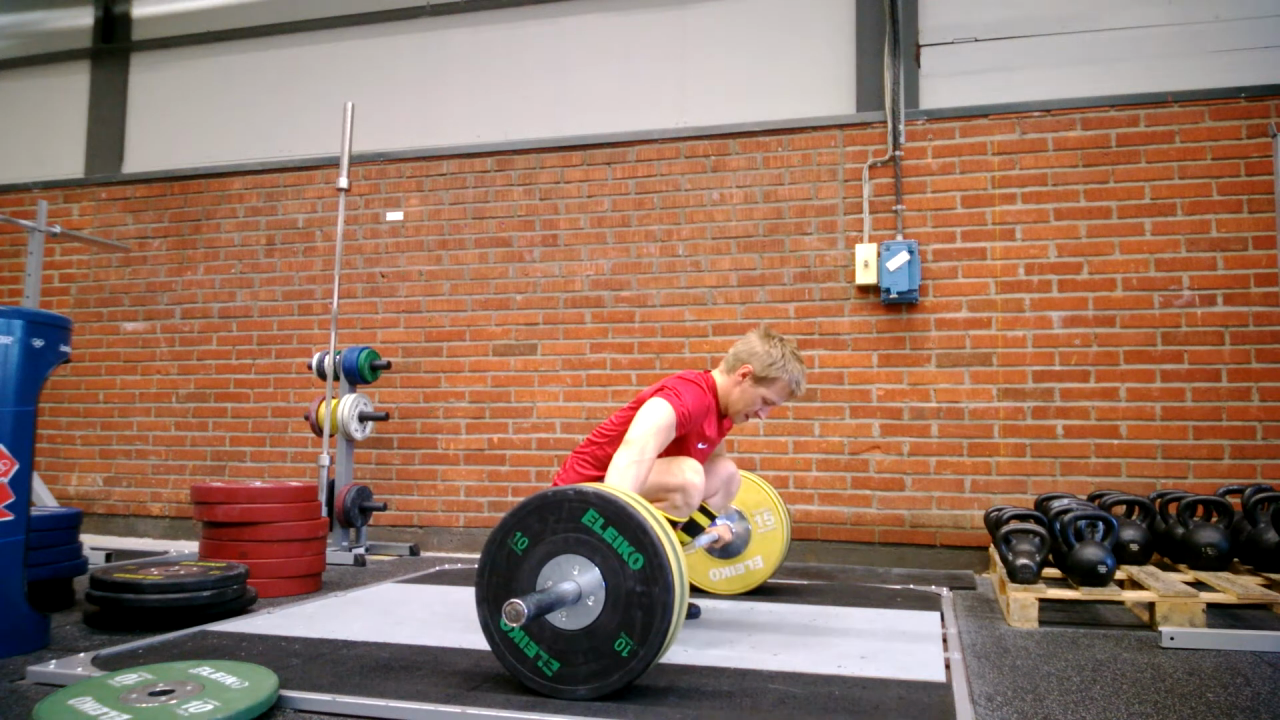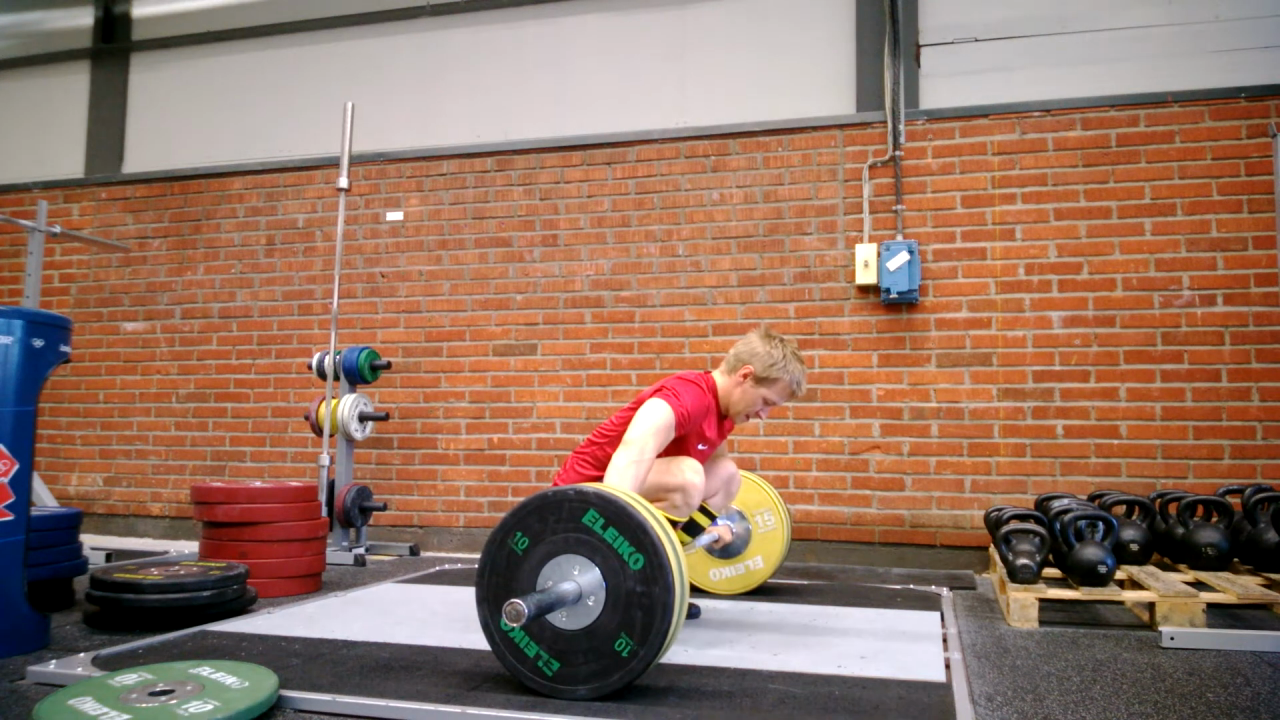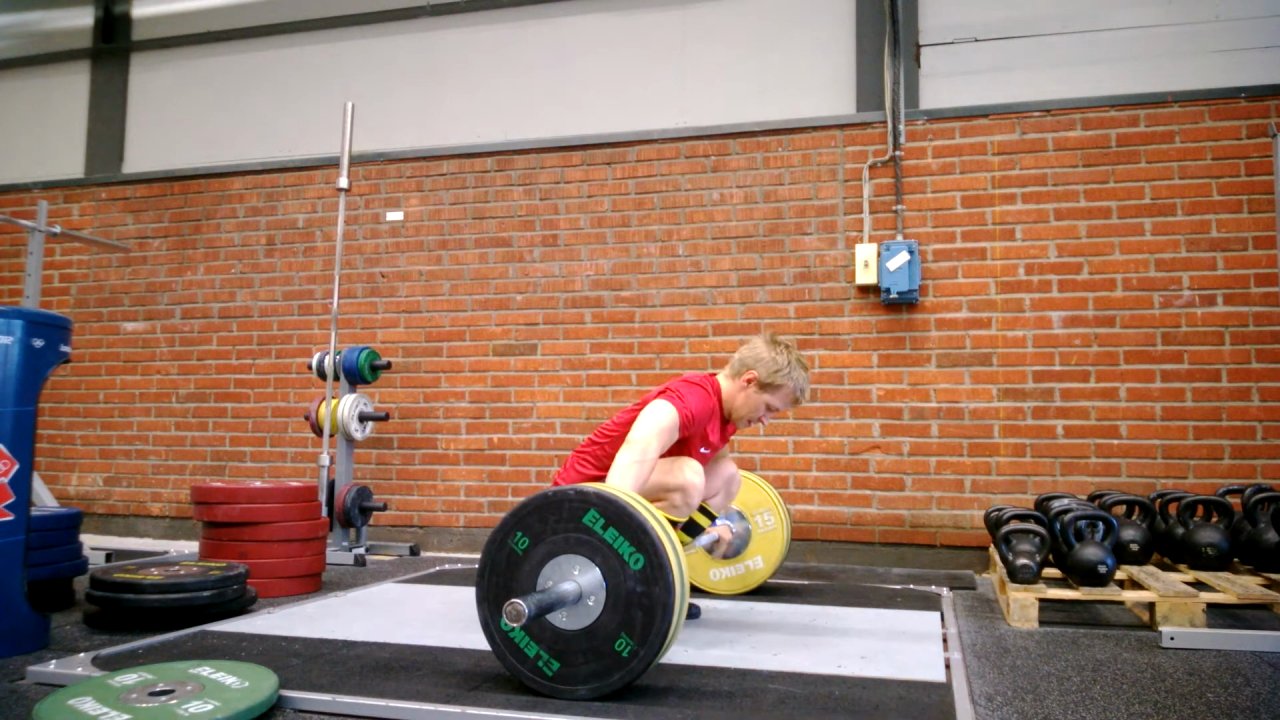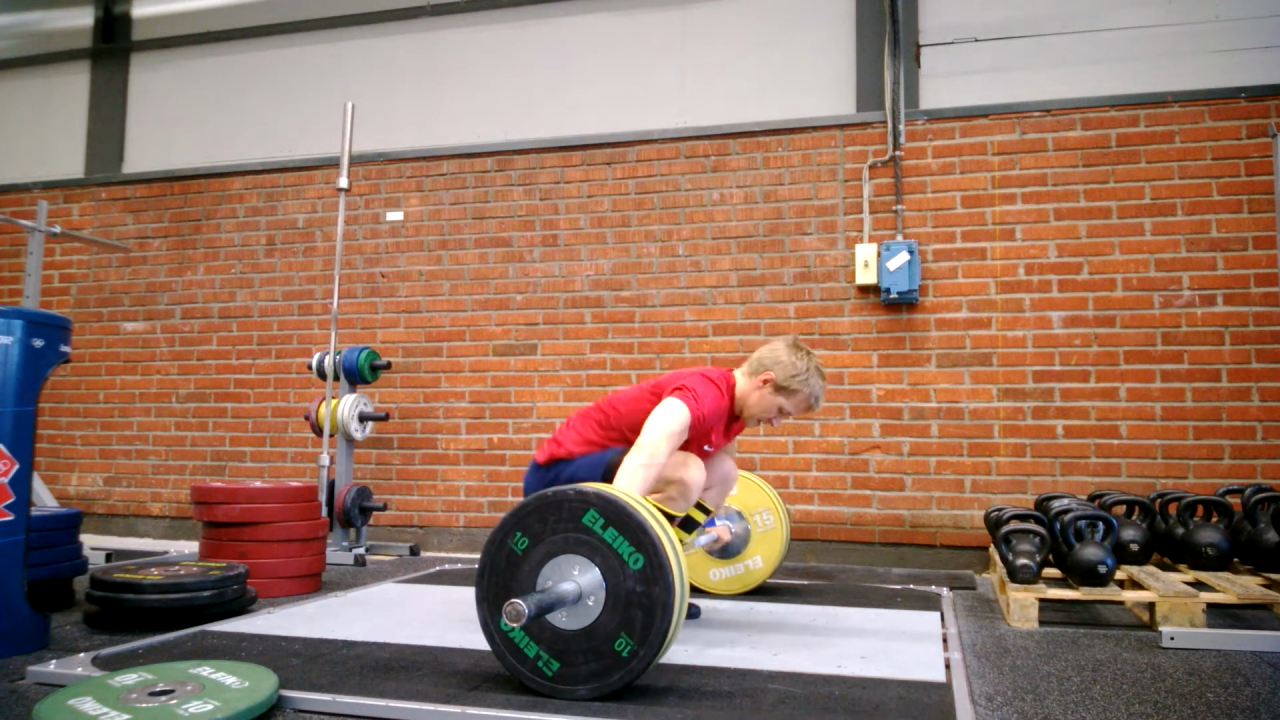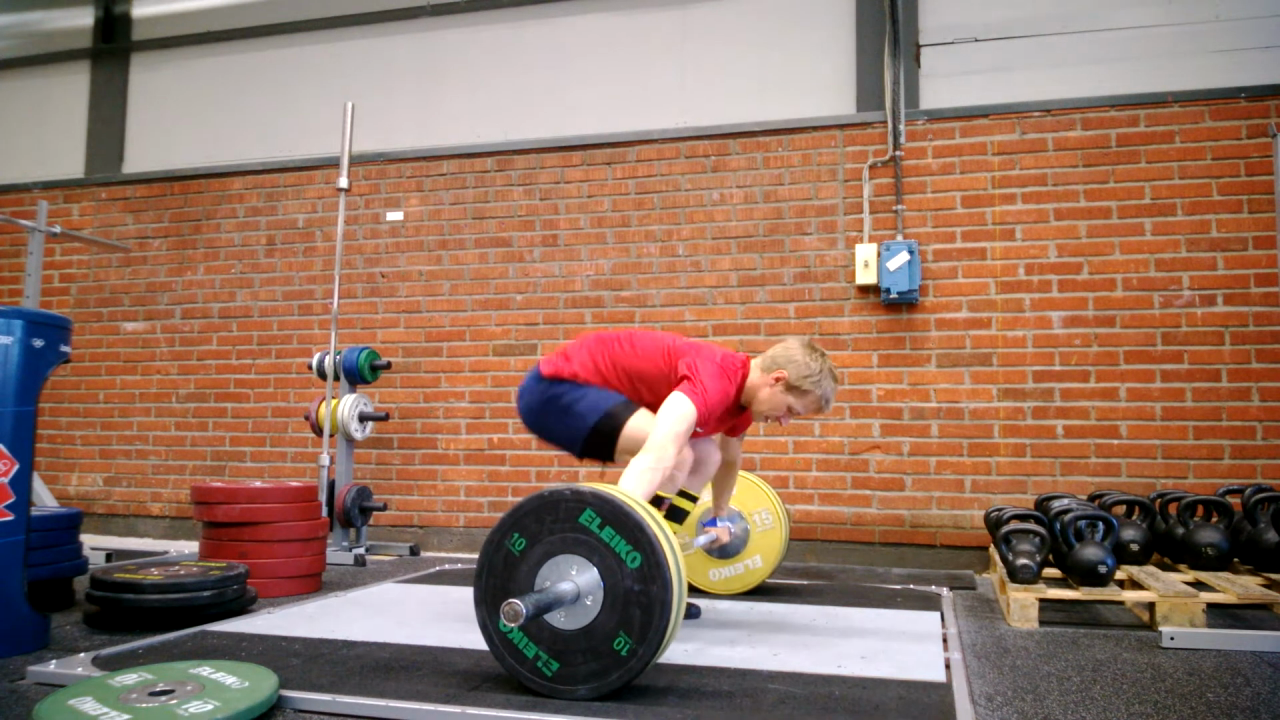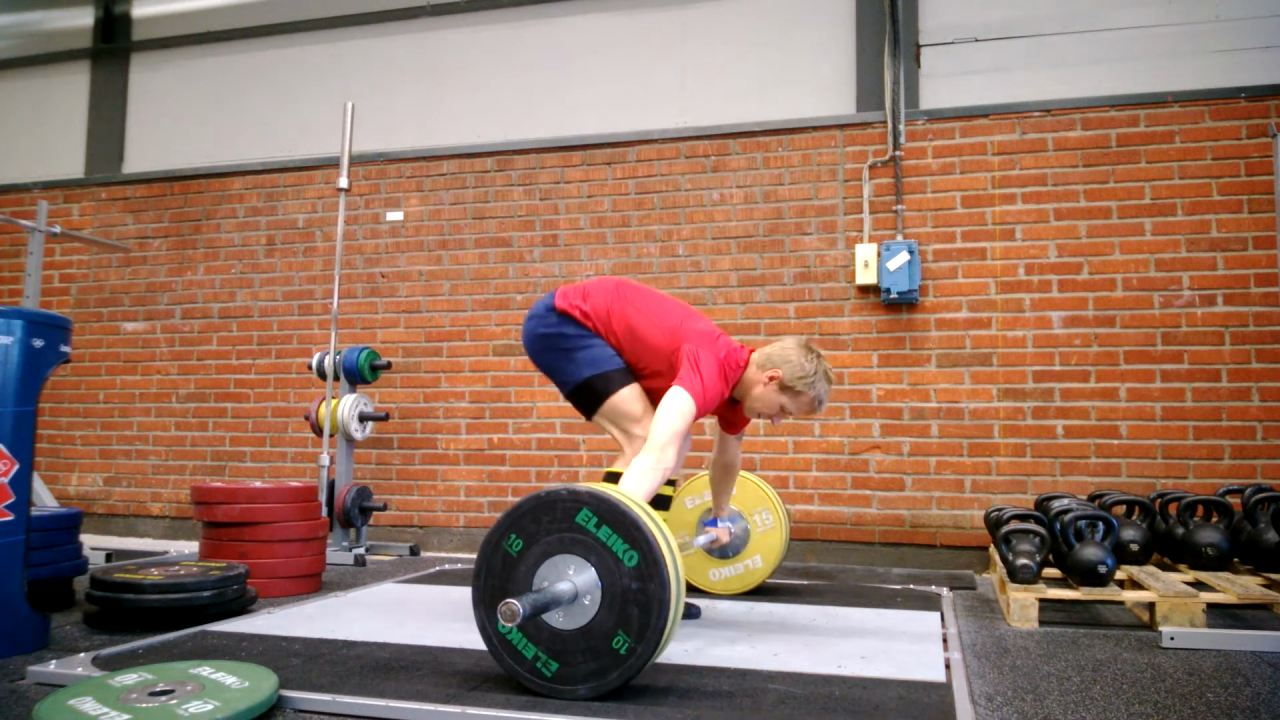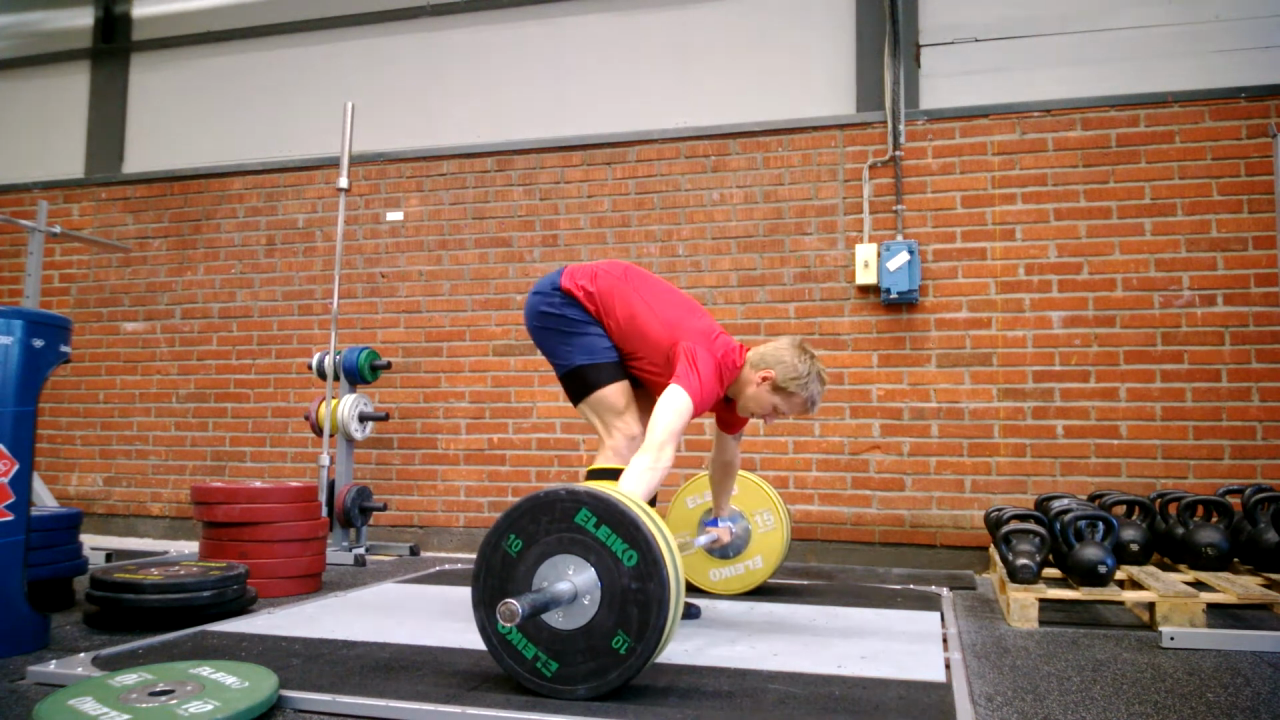
dt=0.2s
person 1, frame 1
left shoulder: (721, 403)
right shoulder: (686, 397)
left elbow: (712, 454)
right elbow: (633, 455)
left wrist: (711, 520)
left knee: (726, 475)
right knee: (686, 477)
person 1, frame 2
left shoulder: (721, 403)
right shoulder: (686, 397)
left elbow: (713, 454)
right elbow: (631, 456)
left wrist: (712, 519)
left knee: (726, 475)
right knee: (685, 477)
person 1, frame 3
left shoulder: (723, 406)
right shoulder: (690, 399)
left elbow: (712, 457)
right elbow: (633, 458)
left wrist: (710, 521)
left knee: (726, 475)
right knee: (686, 478)
person 1, frame 4
left shoulder: (734, 400)
right shoulder: (705, 393)
left elbow: (726, 463)
right elbow: (645, 459)
left wrist: (713, 519)
left hip: (588, 467)
right hip: (559, 473)
left knee: (721, 470)
right knee: (684, 473)
person 1, frame 5
left shoulder: (742, 392)
right shoulder: (713, 382)
left elbow: (729, 459)
right elbow: (655, 456)
left wrist: (718, 518)
left hip: (586, 386)
right hip: (555, 387)
left knee: (704, 456)
right knee: (674, 457)
person 1, frame 6
left shoulder: (742, 382)
right shoulder: (711, 373)
left elbow: (727, 458)
right elbow: (657, 454)
left wrist: (719, 518)
left hip: (594, 325)
right hip: (562, 320)
left knee: (677, 442)
right knee: (645, 438)
person 1, frame 7
left shoulder: (738, 377)
right shoulder: (707, 370)
left elbow: (726, 456)
right elbow: (656, 453)
left wrist: (720, 518)
left hip: (596, 307)
right hip: (564, 301)
left knee: (643, 436)
right knee: (626, 435)
